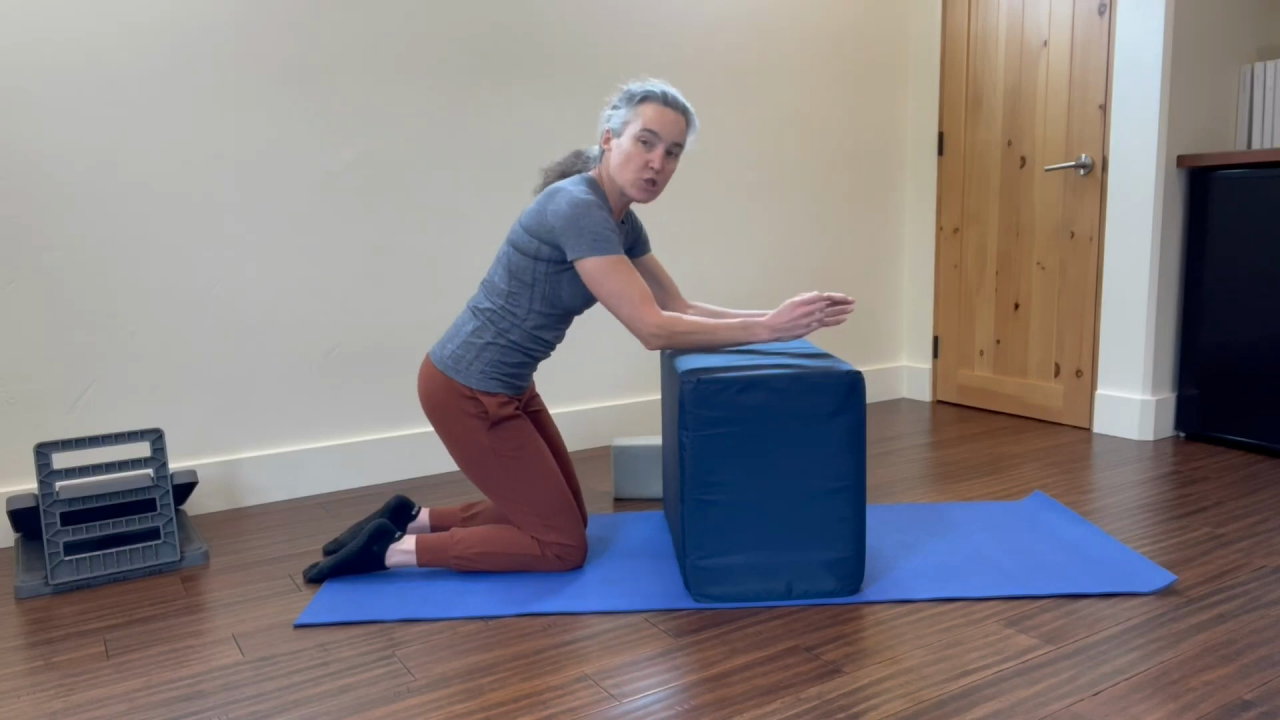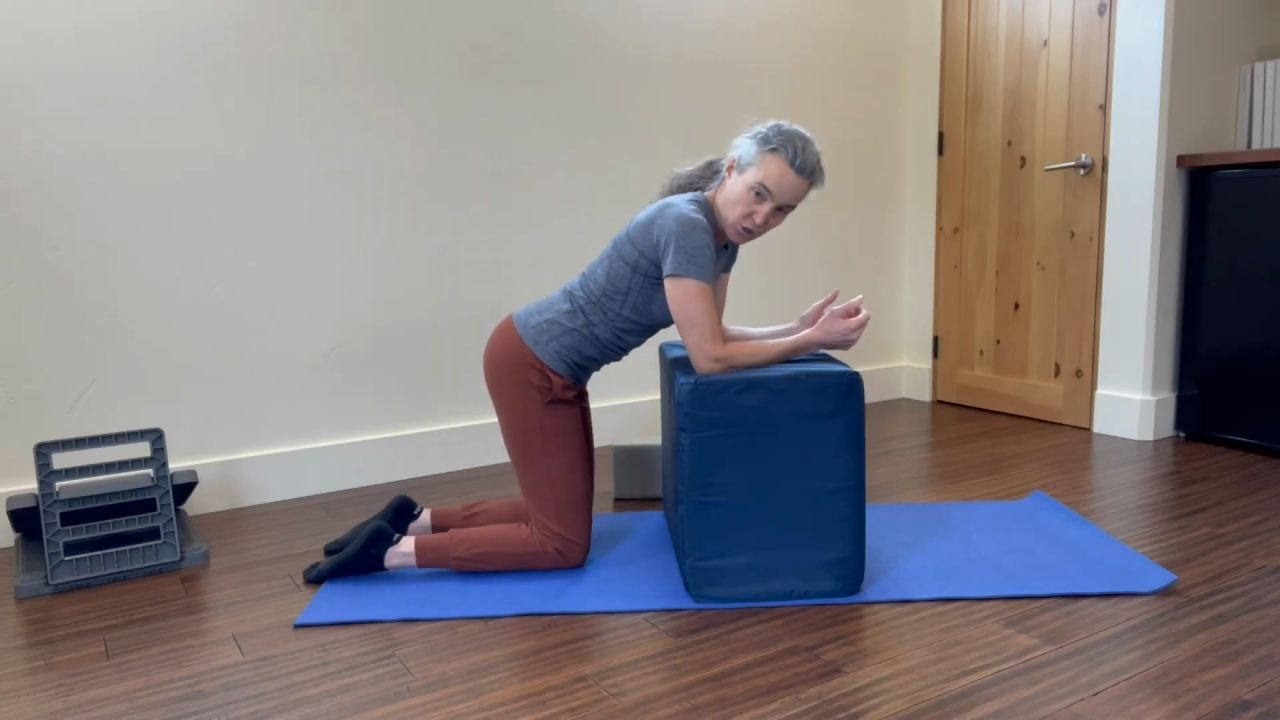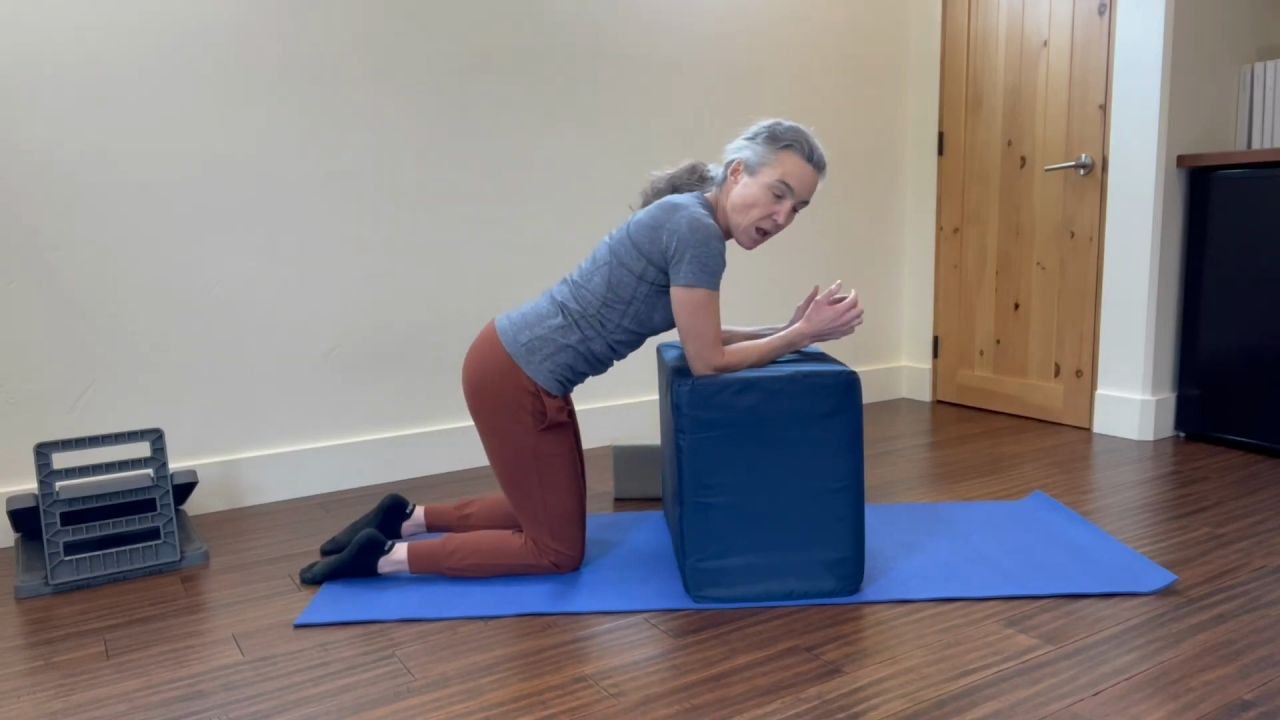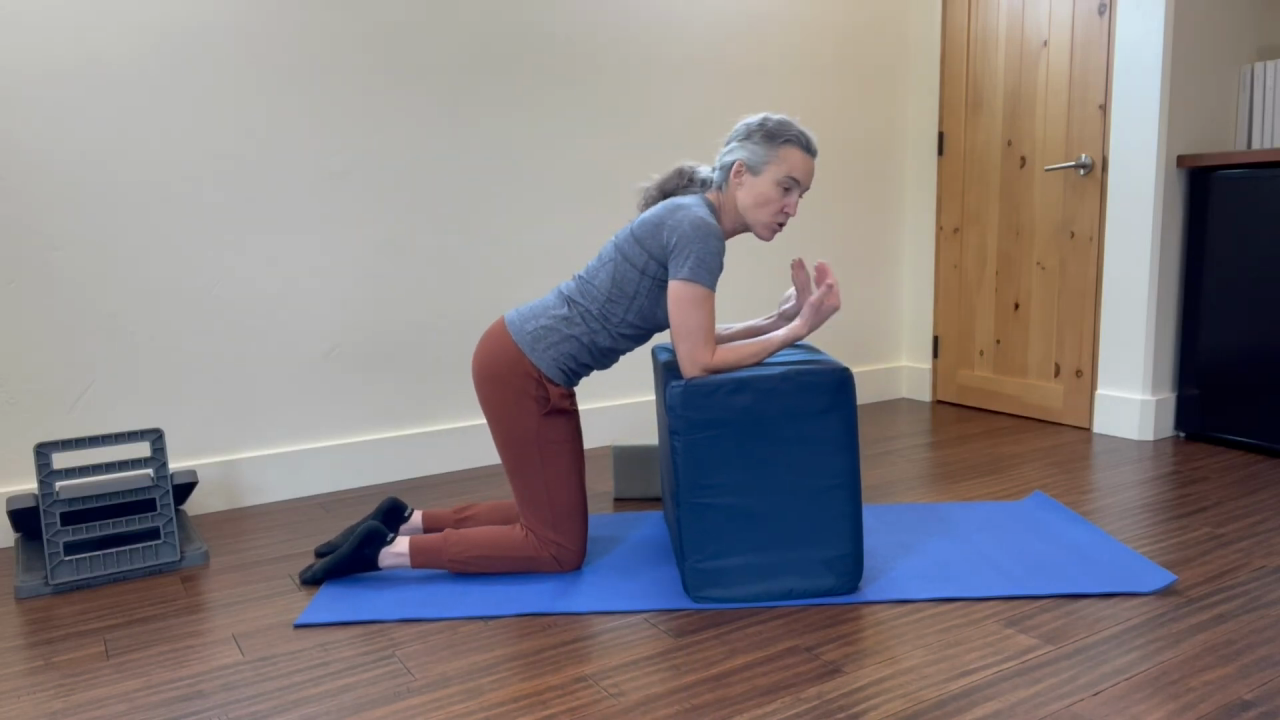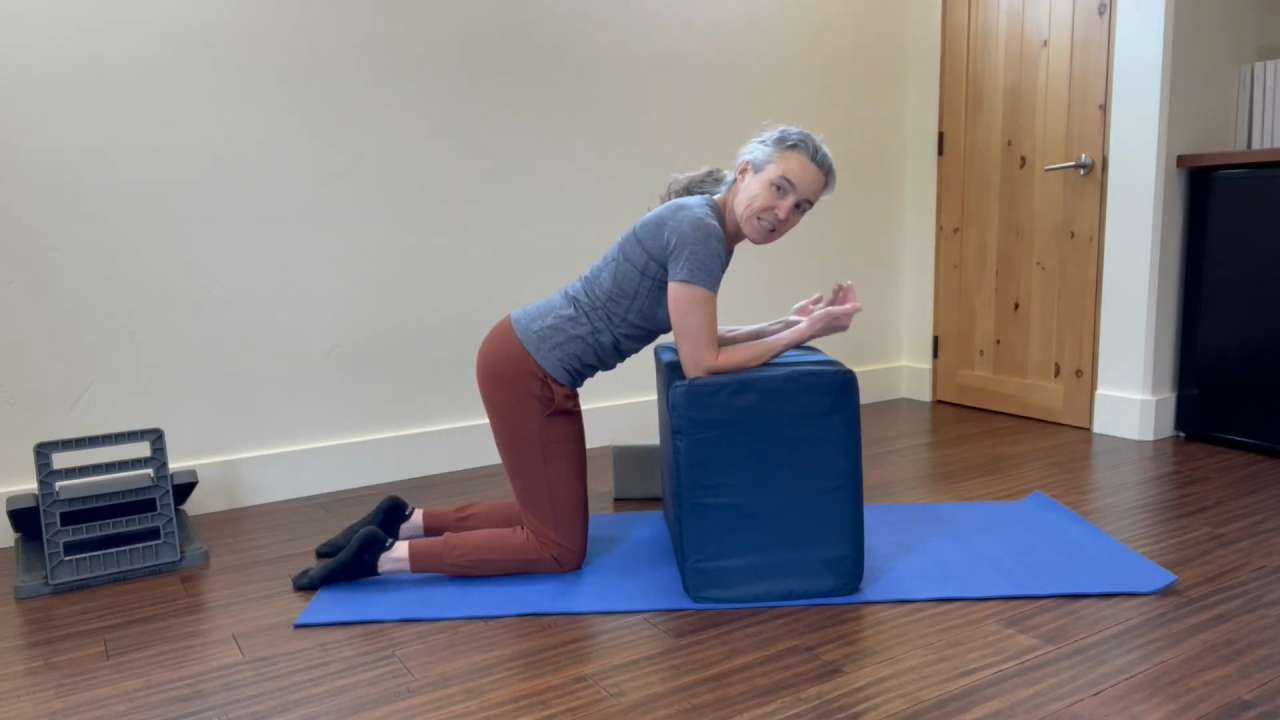
dt=1s
person 1, frame 1
left shoulder: (620, 222)
right shoulder: (576, 207)
left elbow: (677, 308)
right elbow: (652, 329)
left wrist: (777, 317)
right wrist: (766, 329)
left hip: (504, 387)
right hip: (466, 392)
left knee: (561, 517)
right knee: (562, 544)
left ankle: (414, 519)
right ankle: (393, 549)
person 1, frame 2
left shoulder: (722, 233)
right shoulder: (686, 226)
left elbow: (711, 334)
right elbow: (710, 360)
left wrist: (798, 328)
right wrist: (813, 342)
left hip: (552, 366)
right hip: (529, 364)
left knee: (558, 517)
right knee: (563, 544)
left ankle: (414, 519)
right ankle: (390, 551)
person 1, frame 3
left shoulder: (689, 218)
right shoulder: (696, 230)
left elbow: (701, 336)
right elbow: (708, 363)
left wrist: (789, 329)
right wrist: (803, 335)
left hip: (514, 363)
right hip: (513, 379)
left knee: (551, 515)
right knee: (558, 551)
left ankle: (406, 518)
right ankle: (385, 556)
person 1, frame 4
left shoulder: (693, 218)
right shoulder: (698, 229)
left elbow: (695, 338)
right elbow: (698, 364)
left wrist: (782, 317)
right wrist: (796, 331)
left hip: (525, 360)
right hip: (522, 370)
left knee: (550, 519)
right knee: (559, 548)
left ankle: (405, 521)
right ankle: (386, 550)
person 1, frame 5
left shoulder: (710, 227)
right shoulder: (699, 229)
left elbow: (699, 339)
right elbow: (700, 365)
left wrist: (785, 325)
right wrist: (801, 336)
left hip: (530, 360)
right hip: (526, 369)
left knee: (550, 520)
right knee: (558, 548)
left ankle: (405, 520)
right ankle: (383, 555)
